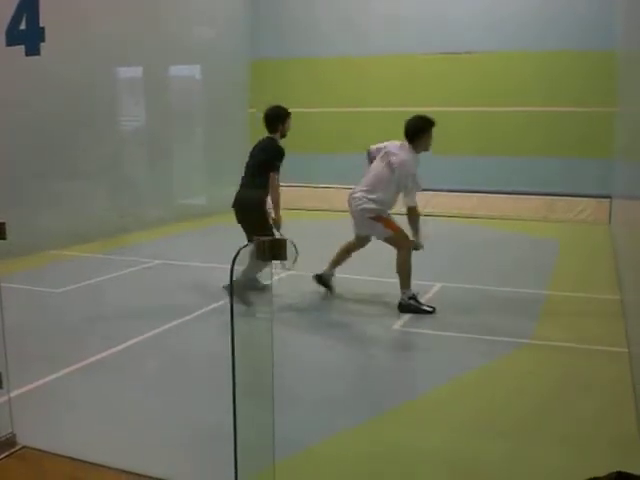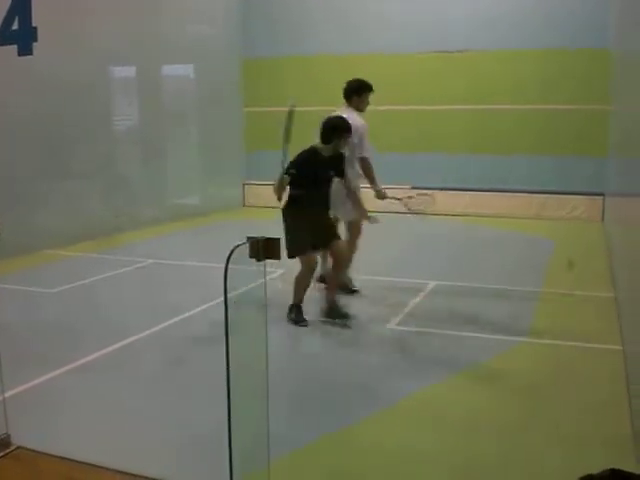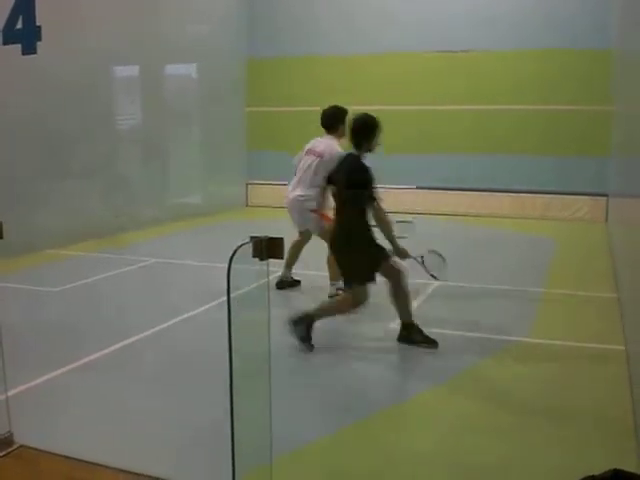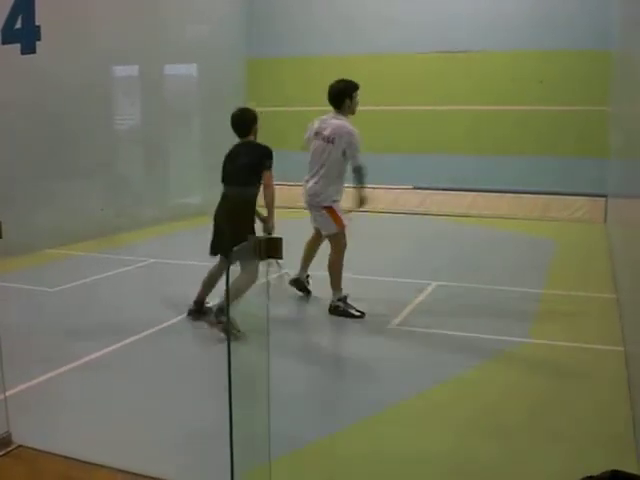
dt=0.7s
person 1, frame 1
left shoulder: (262, 145)
right shoulder: (276, 149)
right elbow: (273, 183)
left wrist: (270, 209)
right wrist: (277, 213)
left hip: (242, 200)
right hip: (251, 203)
left ankle: (249, 280)
right ankle: (241, 284)
person 1, frame 2
left shoulder: (338, 158)
right shoulder: (305, 158)
left elbow: (346, 184)
right elbow: (281, 185)
left wrist: (360, 208)
right wrist: (280, 187)
left hip: (320, 215)
right hip: (298, 217)
left knee: (341, 255)
right knee: (310, 264)
left ankle: (331, 305)
right ankle: (295, 307)
person 1, frame 3
left shoulder: (344, 162)
right shoulder: (361, 171)
right elbow: (377, 212)
right wrist: (394, 244)
left hip: (355, 235)
right hip: (351, 239)
left knee: (395, 274)
right knee: (358, 298)
left ankle: (409, 330)
right ankle: (305, 320)
person 1, frame 4
left shoulder: (230, 155)
right shoulder: (263, 151)
right elbow: (268, 185)
left wrist: (259, 216)
right wrist: (270, 217)
left hip: (222, 214)
right hip: (240, 216)
left knee: (224, 263)
right knee: (250, 271)
left ankle: (198, 306)
right ankle: (222, 310)
person 2, frame 1
left shoulder: (390, 146)
right shoulder: (409, 166)
left elbow: (370, 152)
right elbow: (411, 207)
right wrist: (416, 237)
left hip: (358, 200)
right hip: (368, 209)
left knee: (360, 242)
right knee: (405, 246)
left ankle: (326, 275)
right ankle: (406, 299)
person 2, frame 2
right shoulder: (357, 123)
right elbow: (363, 159)
right wrist: (375, 186)
right hip: (344, 184)
right knee: (354, 230)
left ankle: (325, 271)
right ankle: (342, 277)
person 2, frame 3
left shoulder: (313, 144)
right shoulder: (336, 152)
left hip: (294, 199)
right hip: (307, 203)
left knee: (304, 237)
left ankle: (285, 277)
right ankle: (336, 290)
person 2, frame 4
left shoulder: (320, 123)
right shoulder: (347, 131)
left elbow: (309, 144)
right elbow: (357, 166)
right wrist: (360, 190)
left hip: (313, 190)
right hip: (324, 196)
left knee: (319, 235)
right knee: (339, 244)
left ankle: (300, 277)
right ankle: (337, 300)
